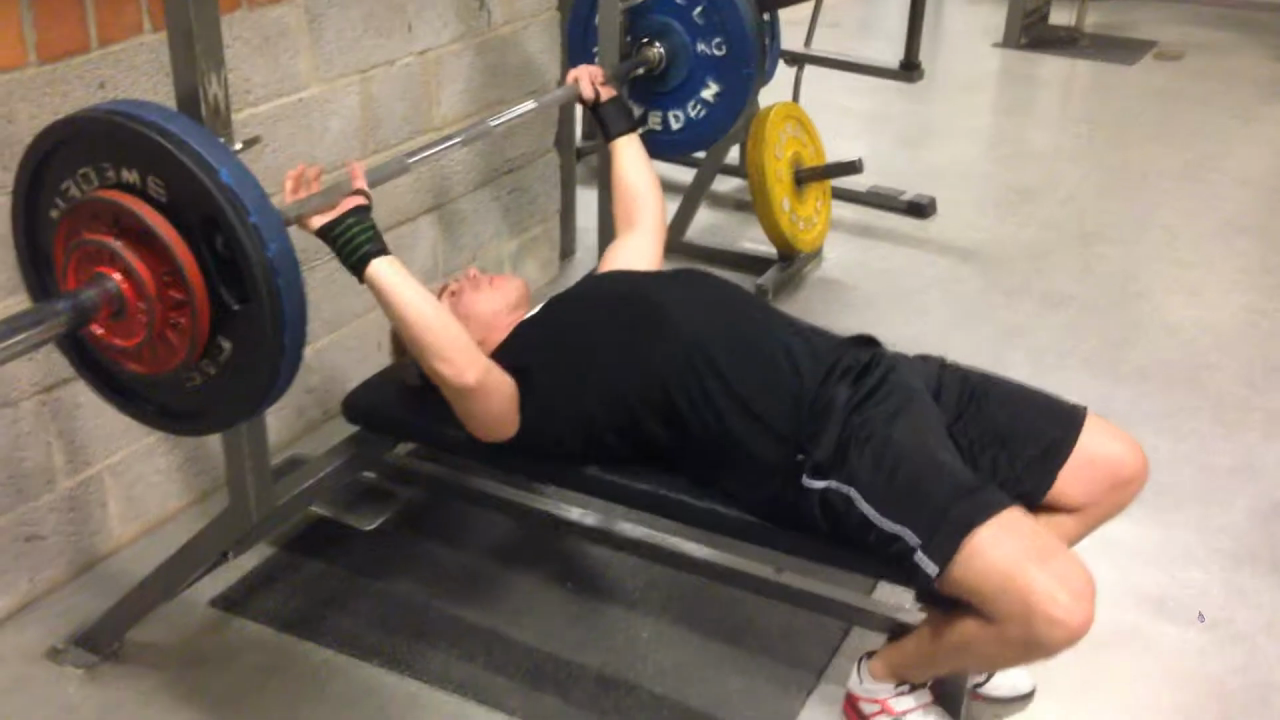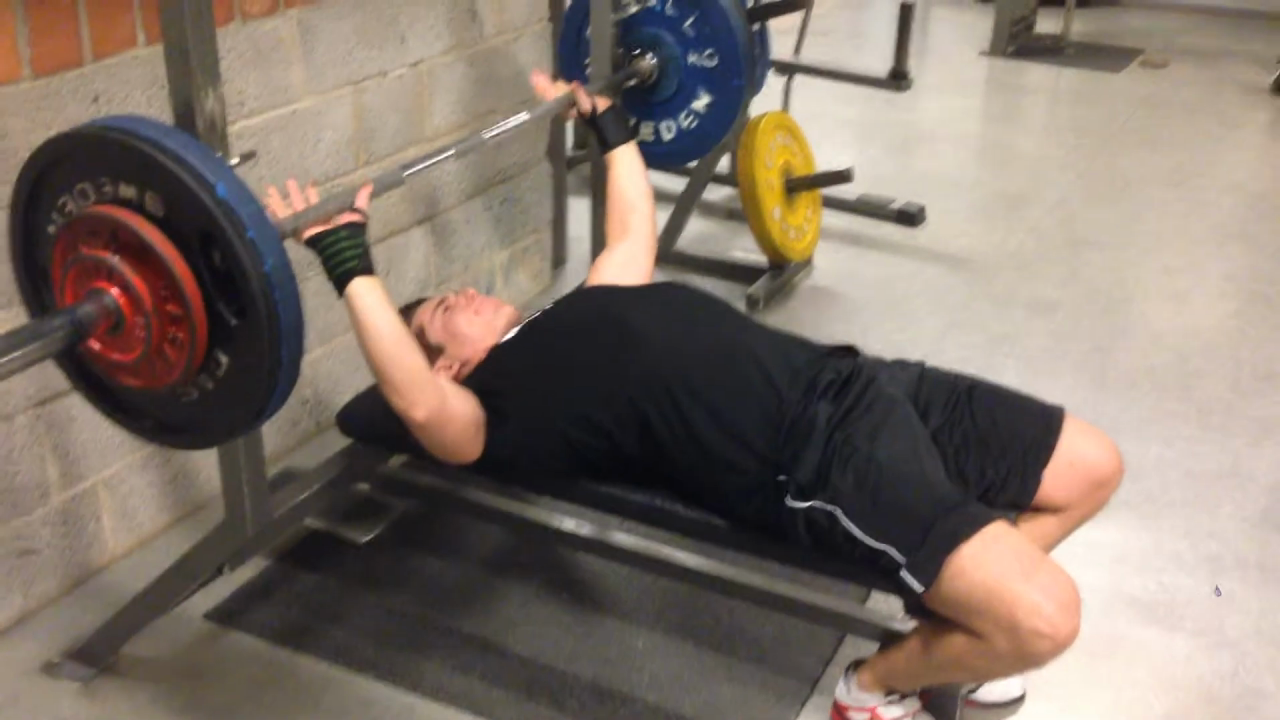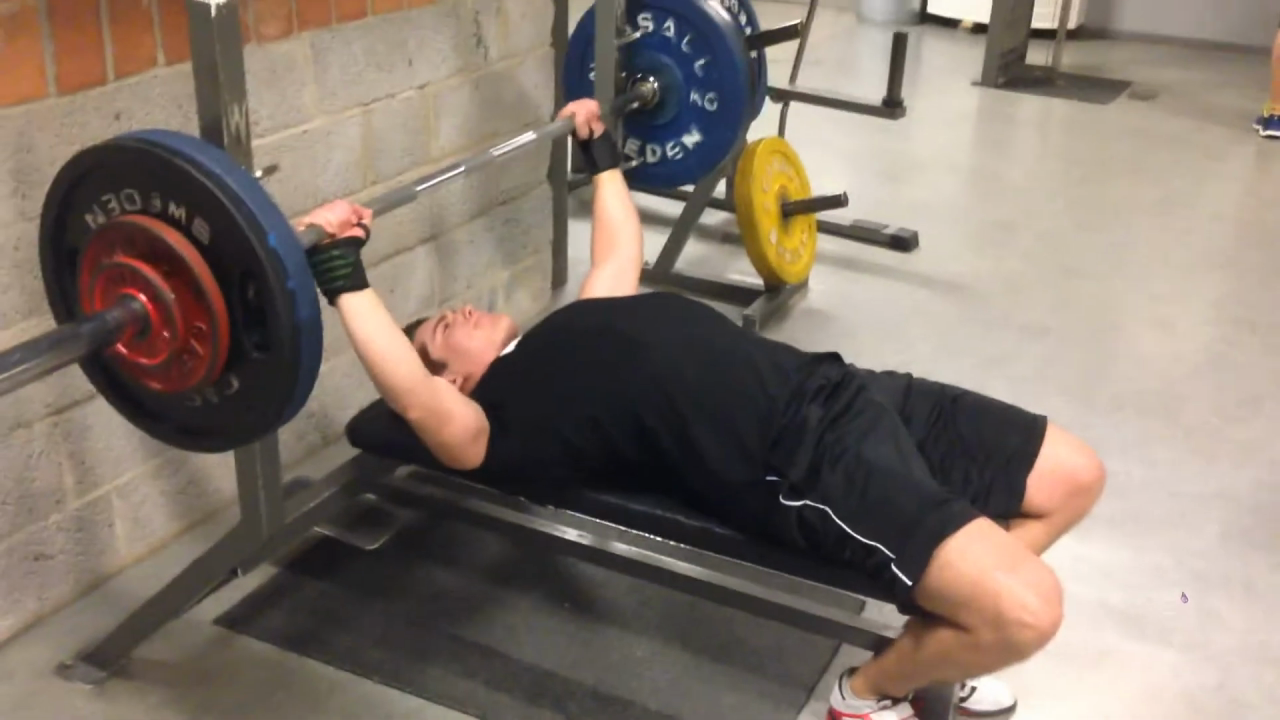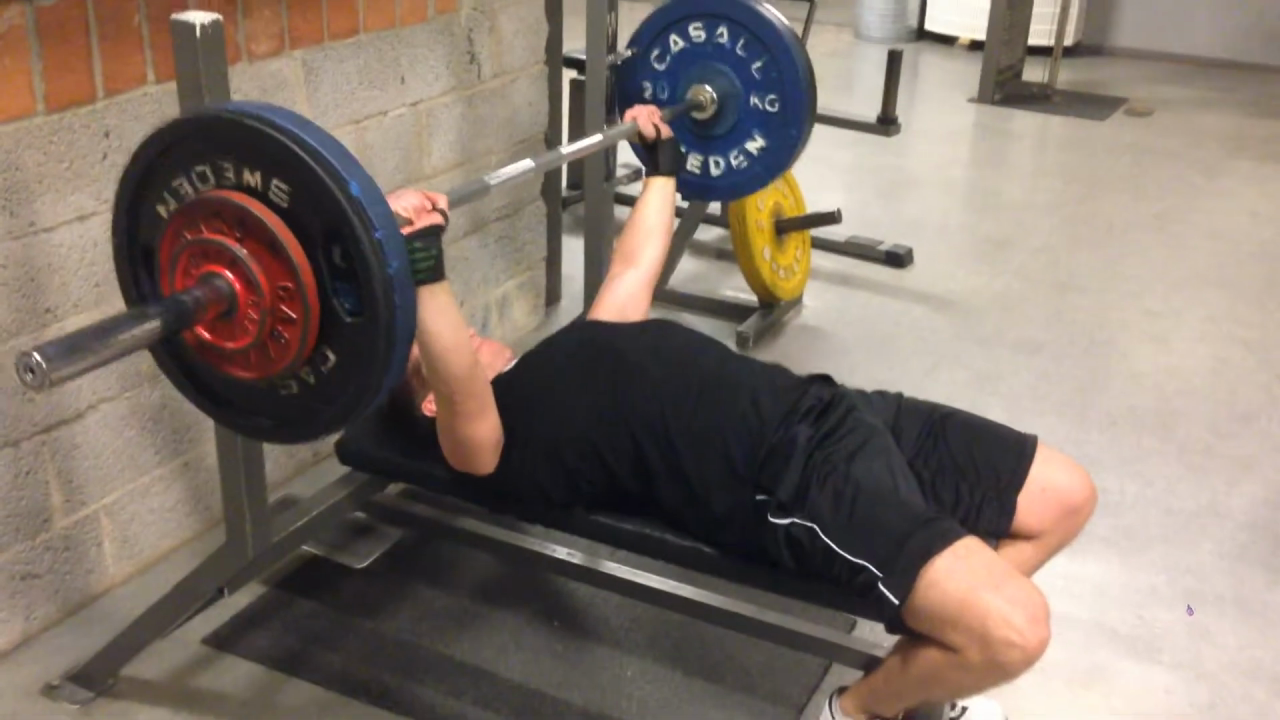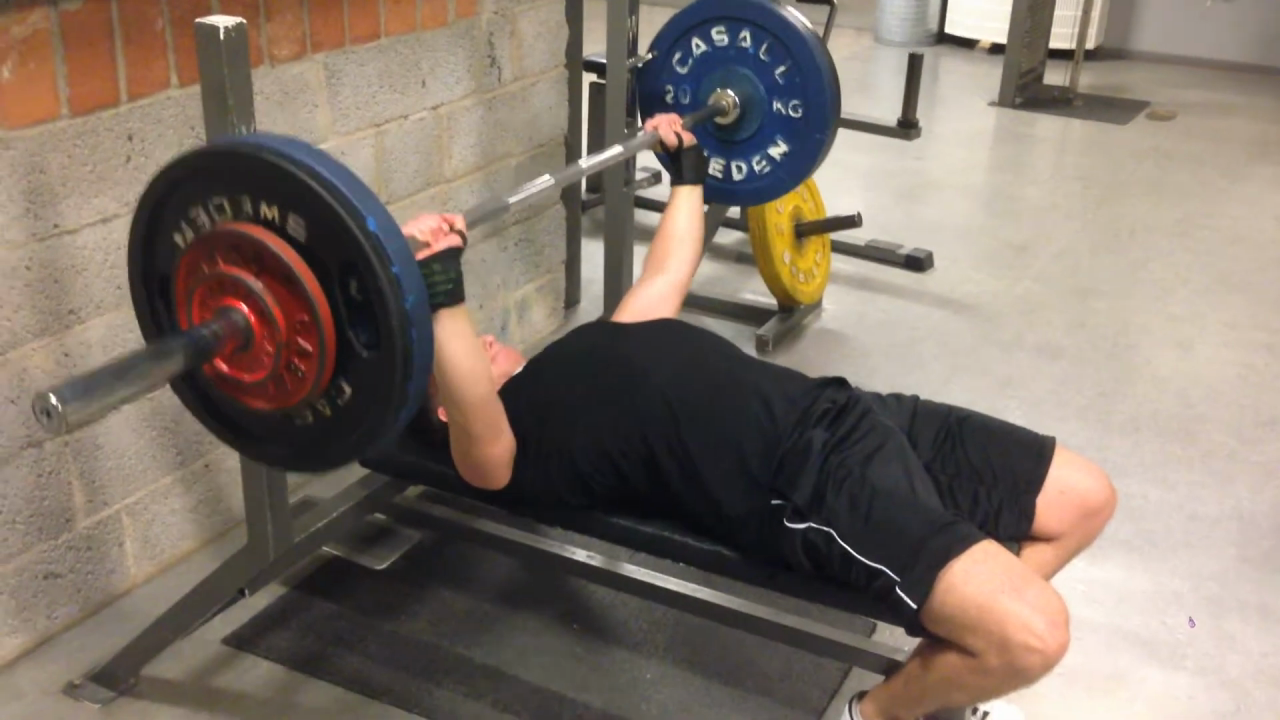
dt=1s
person 1, frame 1
left shoulder: (586, 307)
right shoulder: (517, 392)
left elbow: (643, 222)
right elbow: (459, 371)
left wrist: (611, 114)
right wrist: (361, 247)
left hip: (863, 375)
right hip: (829, 445)
left knee: (1116, 468)
right knee: (1054, 610)
left ankle: (954, 620)
person 1, frame 2
left shoulder: (573, 321)
right shoulder: (500, 406)
left elbow: (635, 235)
right elbow: (419, 407)
left wrist: (605, 122)
right wrist: (348, 263)
left hip: (843, 383)
right hip: (811, 461)
left knee: (1092, 469)
right knee: (1041, 621)
left ankle: (952, 622)
person 1, frame 3
left shoulder: (562, 339)
right shoulder: (502, 418)
left elbow: (621, 251)
right elbow: (418, 406)
left wrist: (599, 149)
right wrist: (340, 274)
right hip: (798, 464)
left knee: (1074, 479)
right knee: (1024, 614)
left ankle: (932, 635)
person 1, frame 4
left shoulder: (566, 353)
right shoulder: (490, 436)
left elbow: (635, 266)
right elbow: (462, 397)
left wrist: (661, 161)
right wrist: (421, 262)
right hip: (786, 480)
left knee: (1066, 497)
right knee: (1010, 635)
person 1, frame 5
left shoulder: (581, 355)
right shoulder: (512, 440)
left elbow: (666, 277)
right elbow: (476, 422)
left wrist: (686, 169)
right wrist: (438, 288)
right hip: (802, 484)
left knee: (1086, 499)
right knee: (1030, 637)
